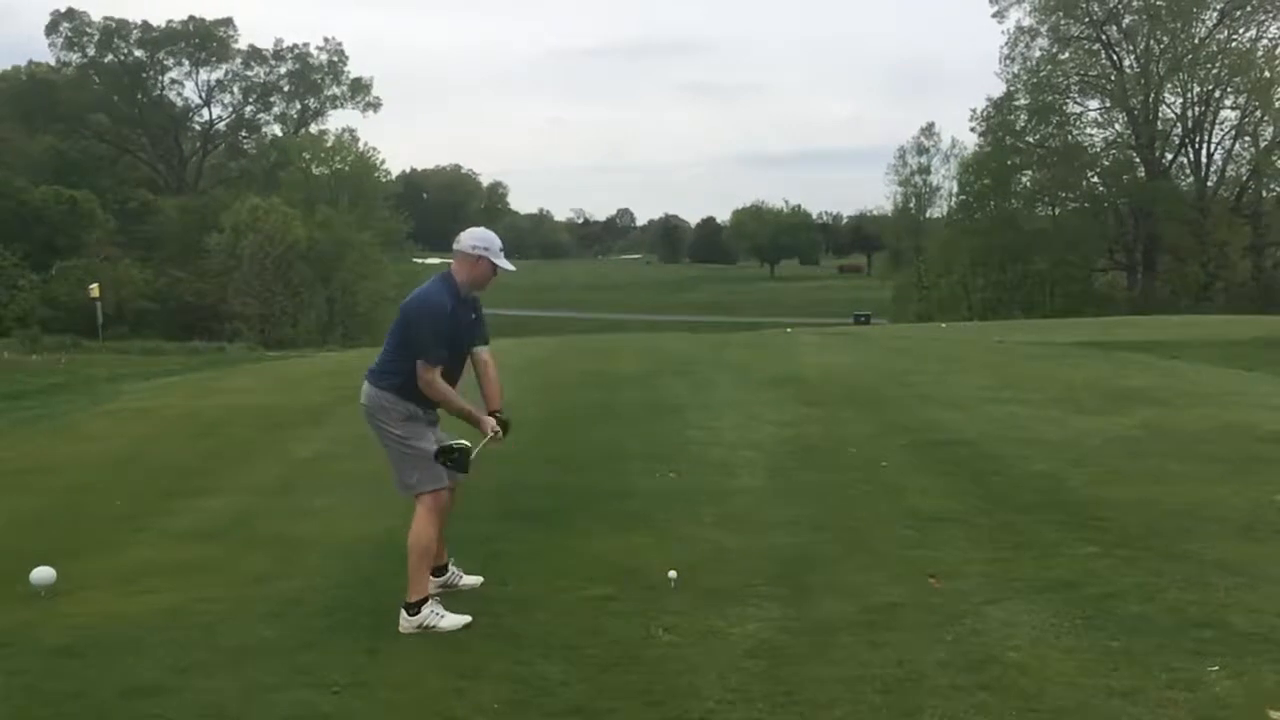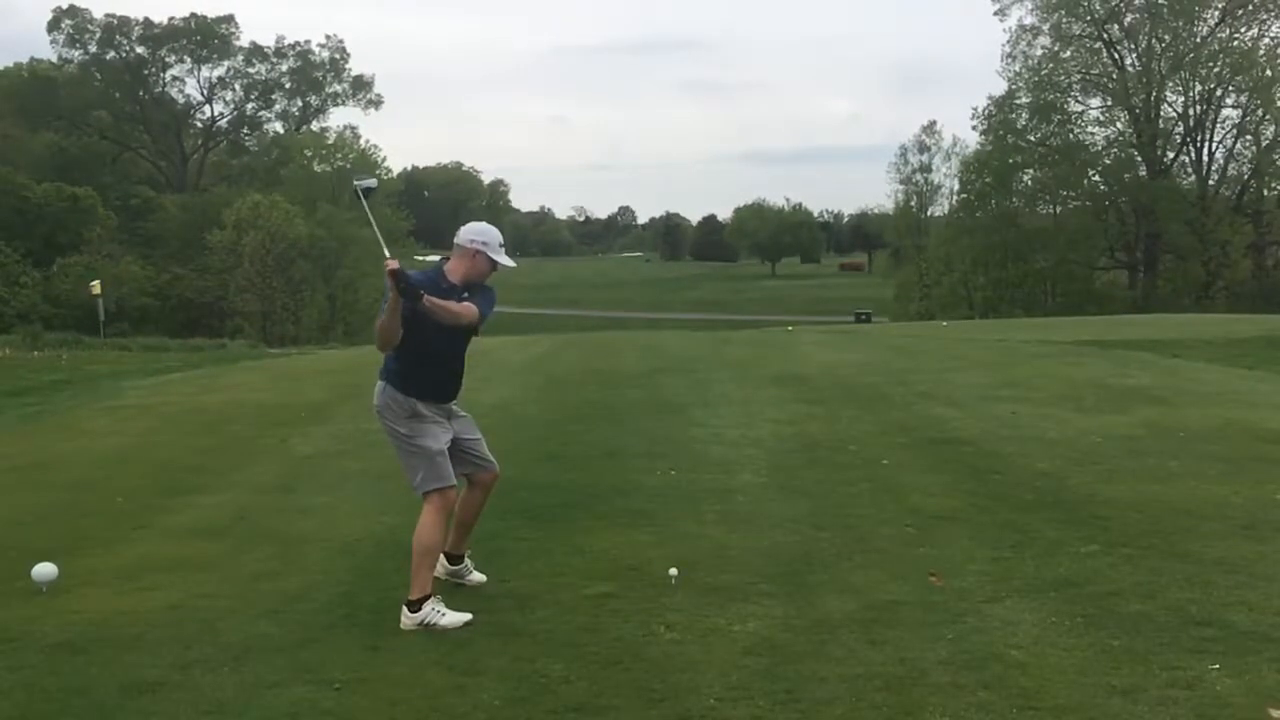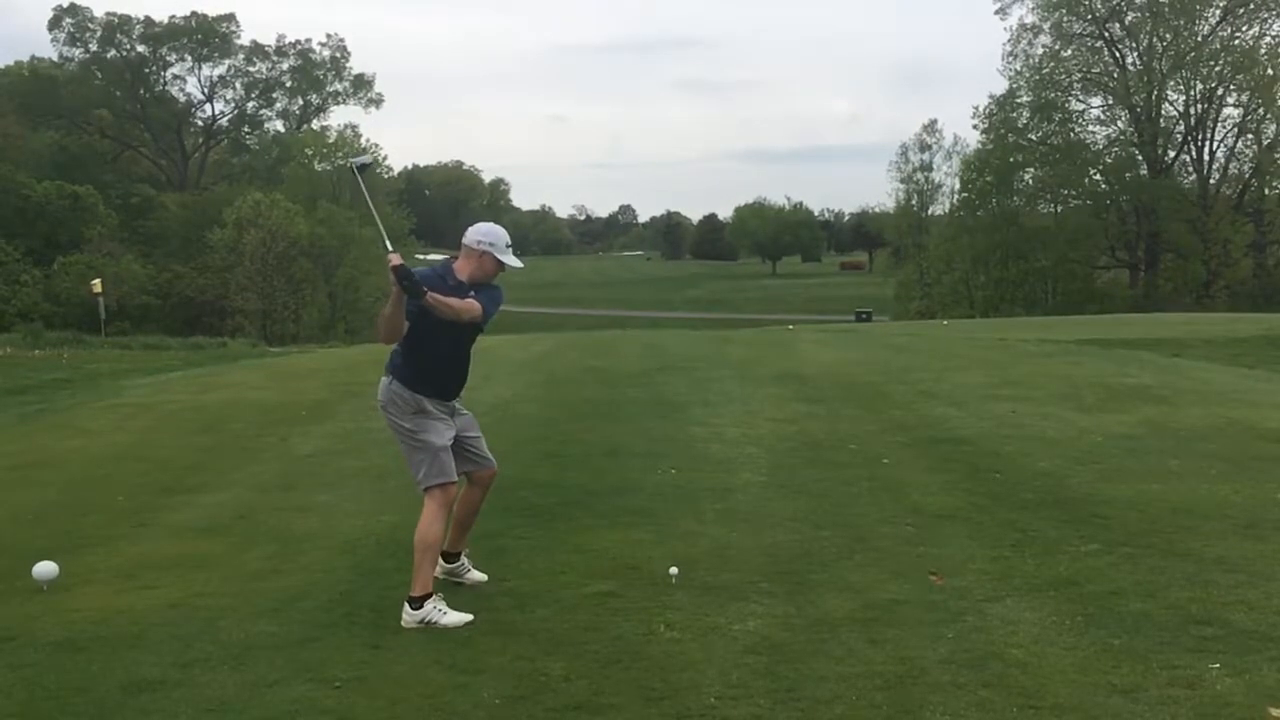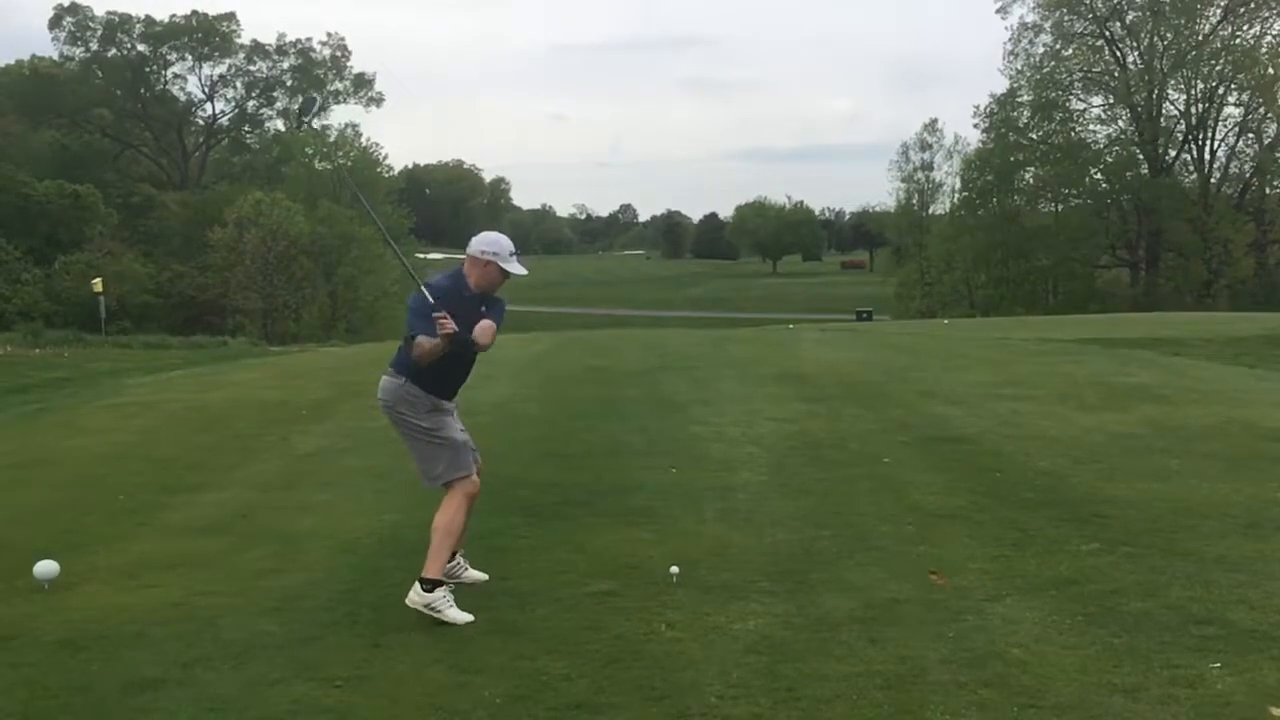
dt=1s
person 1, frame 1
left shoulder: (468, 304)
right shoulder: (434, 304)
left elbow: (484, 361)
right elbow: (429, 381)
left wrist: (495, 413)
right wrist: (476, 420)
left hip: (412, 404)
right hip: (393, 403)
left knee: (446, 483)
right knee: (433, 496)
left ankle: (439, 571)
right ankle: (416, 609)
person 1, frame 2
left shoulder: (481, 294)
right shoulder: (416, 282)
left elbow: (462, 316)
right elbow: (384, 344)
left wrist: (420, 299)
right wrist: (395, 297)
left hip: (443, 402)
right hip: (405, 403)
left knee: (485, 474)
right knee: (442, 495)
left ankle: (452, 559)
right ankle: (418, 606)
person 1, frame 3
left shoulder: (488, 293)
right shoulder: (423, 278)
left elbow: (464, 312)
right elbow: (388, 335)
left wrist: (422, 294)
right wrist: (399, 290)
left hip: (445, 399)
right hip: (409, 398)
left knee: (484, 472)
right knee: (442, 491)
left ankle: (451, 558)
right ankle: (419, 604)
person 1, frame 4
left shoulder: (492, 303)
right shoulder: (434, 293)
left elbow: (485, 335)
right elbow: (419, 353)
left wrist: (466, 341)
right wrist: (443, 342)
left hip: (434, 397)
right hip: (411, 395)
left knee: (469, 468)
right knee: (464, 484)
left ankle: (448, 560)
right ankle: (429, 588)
